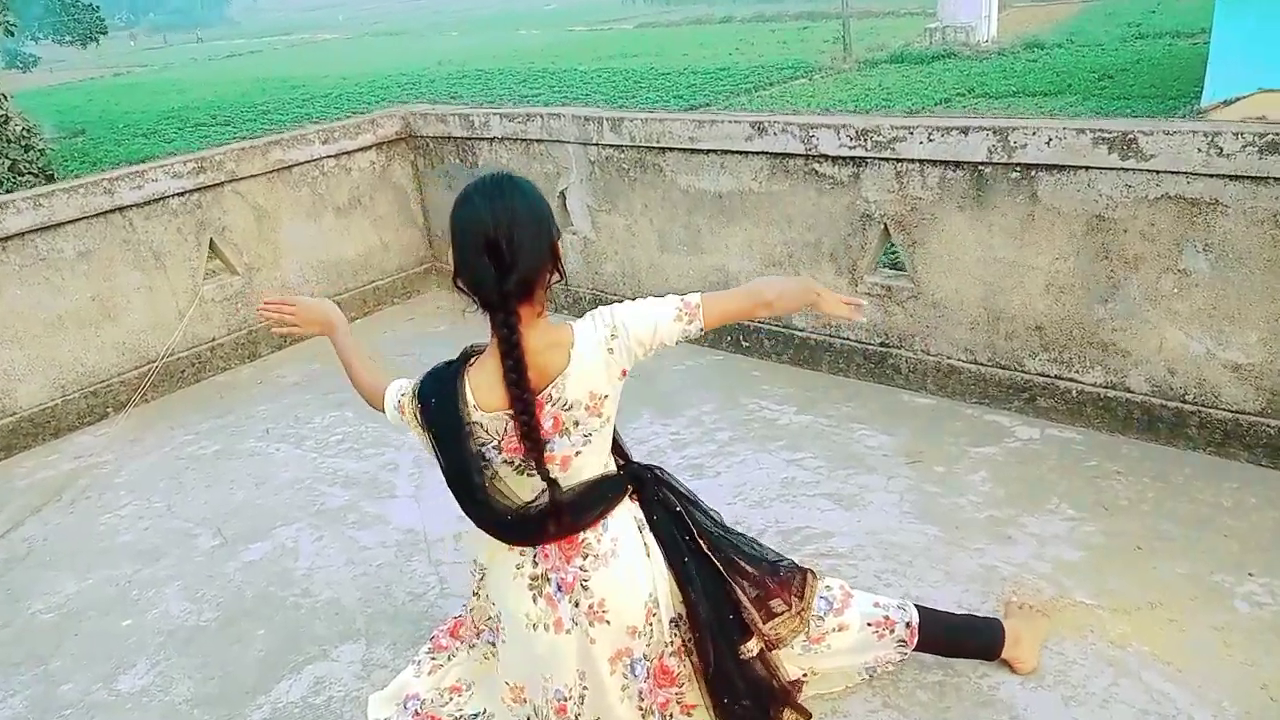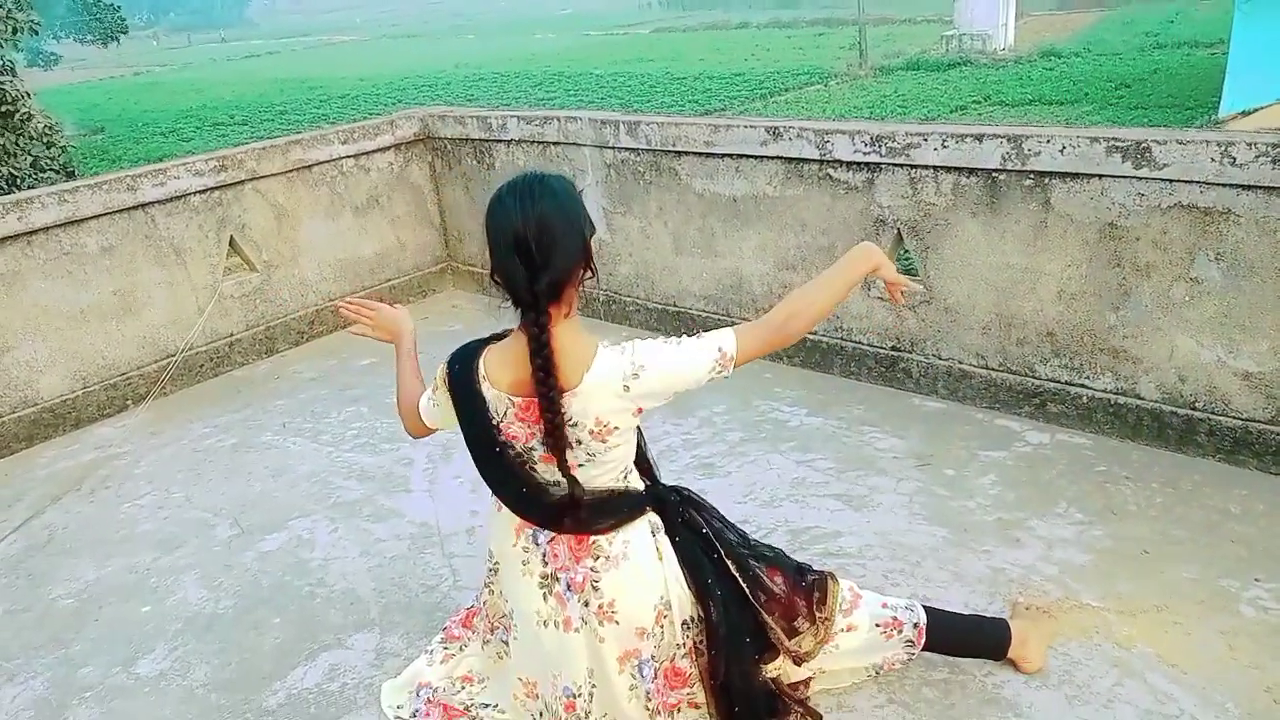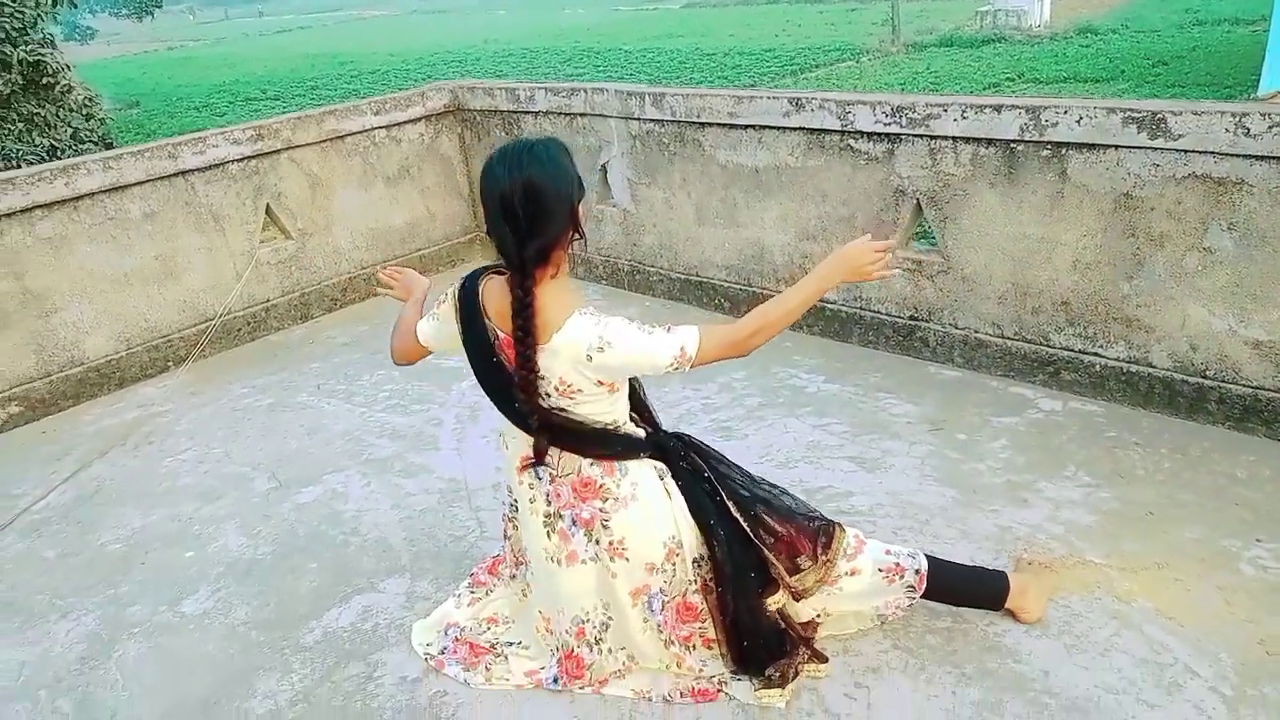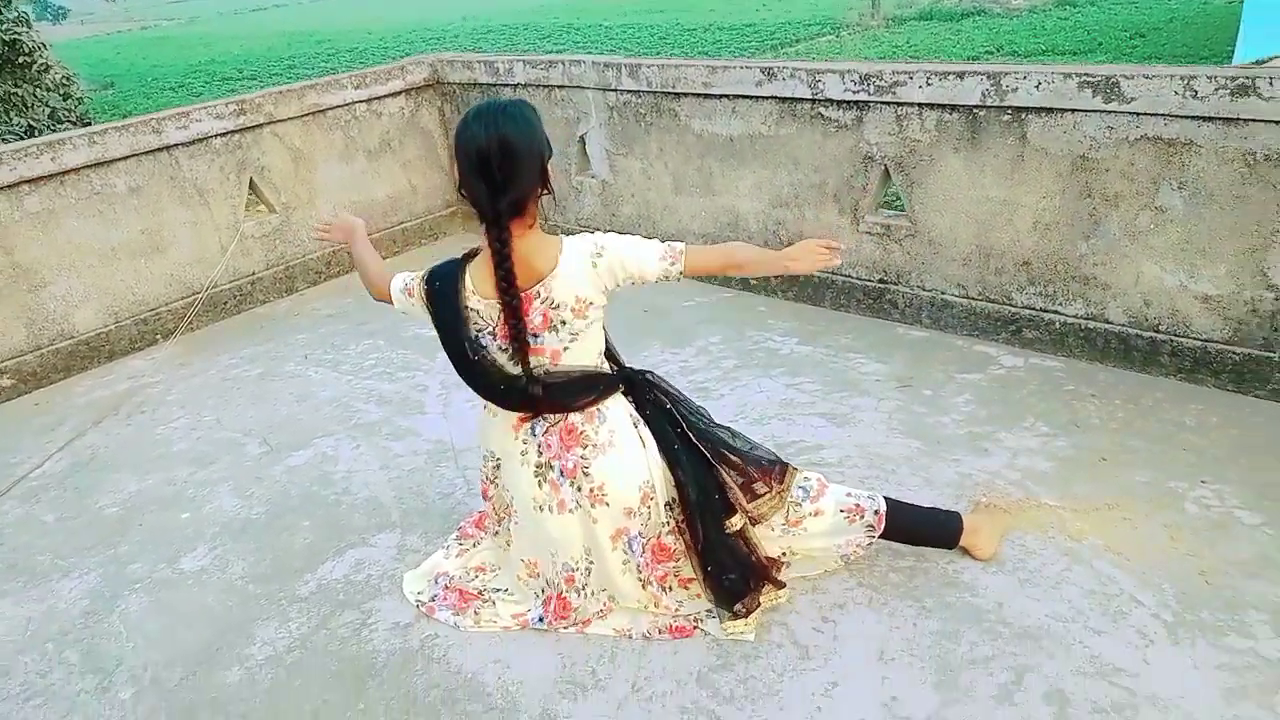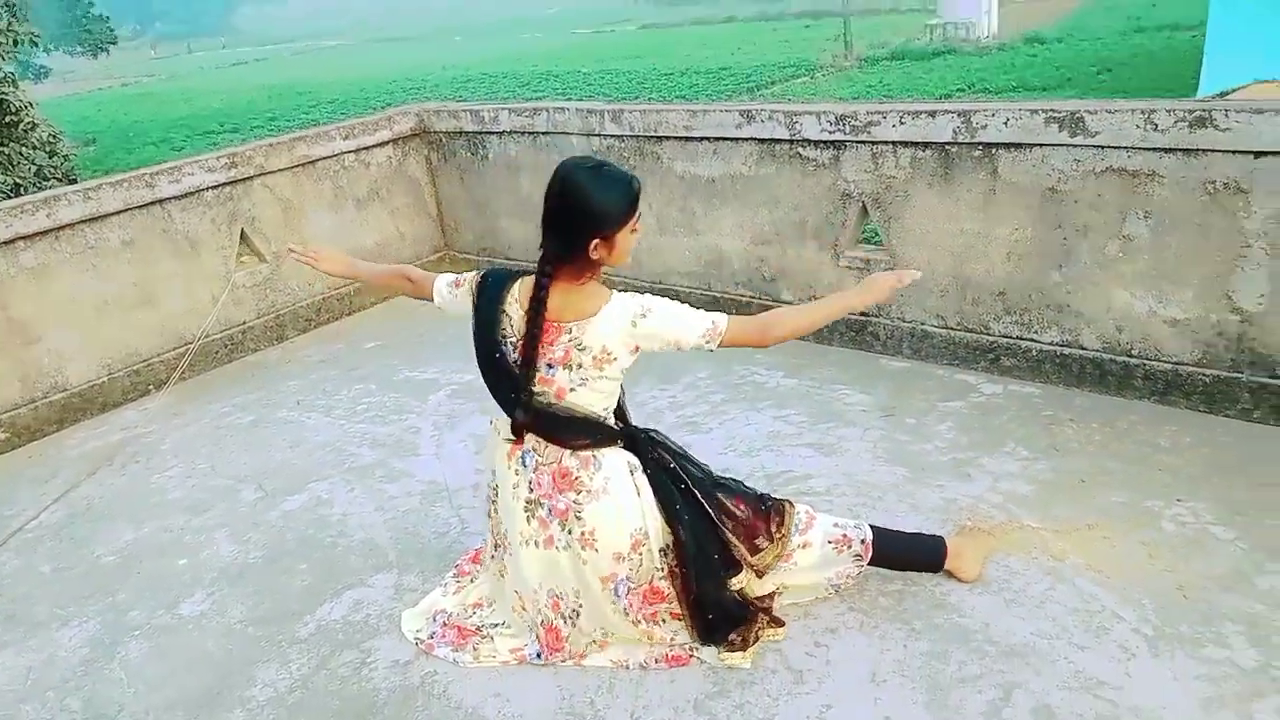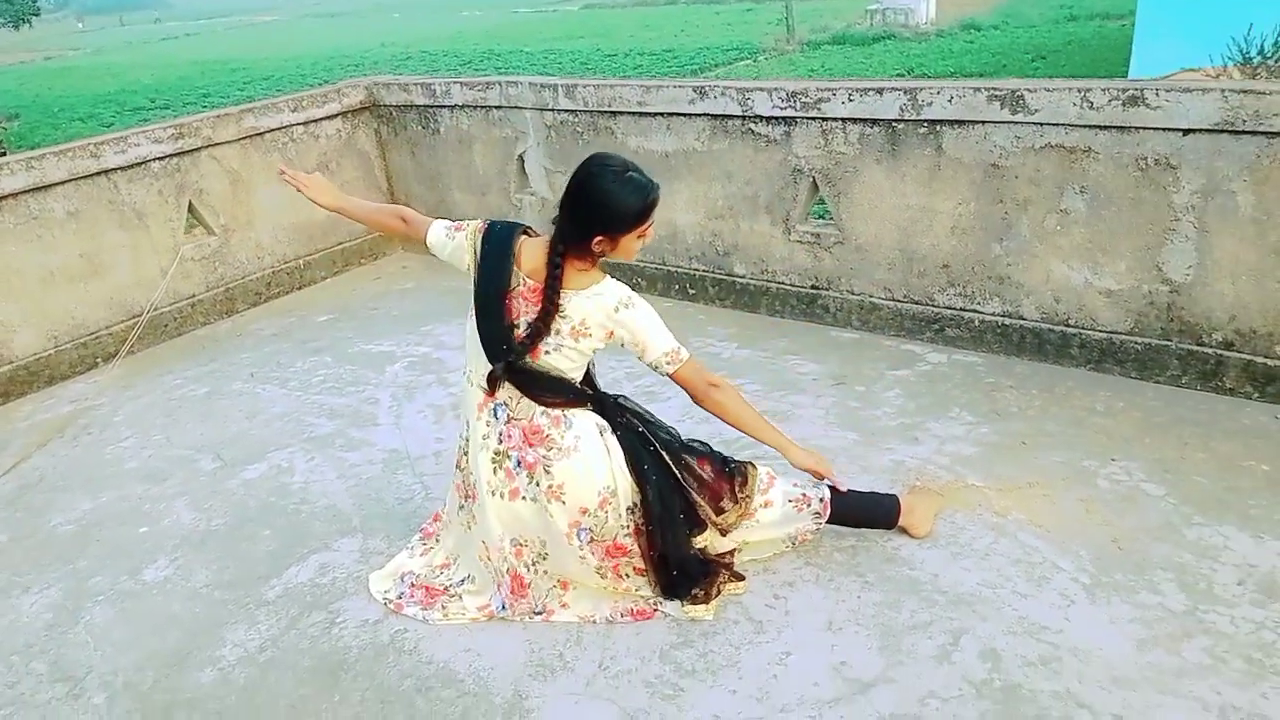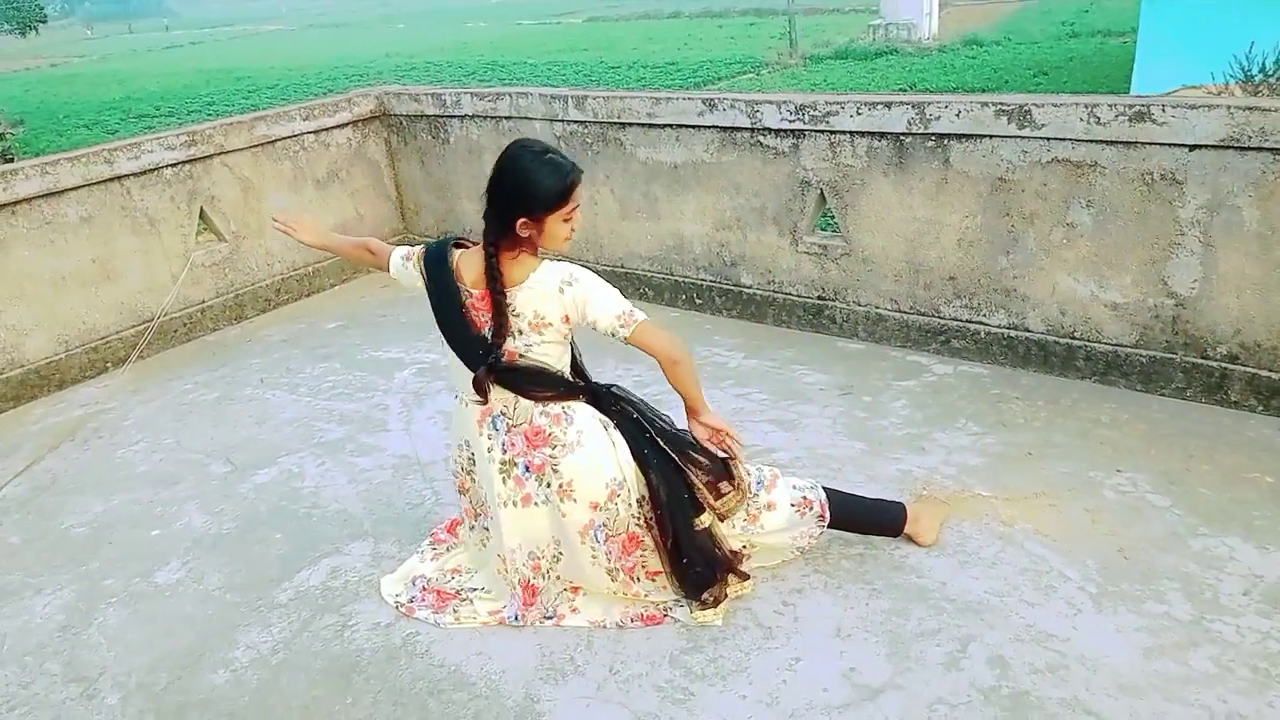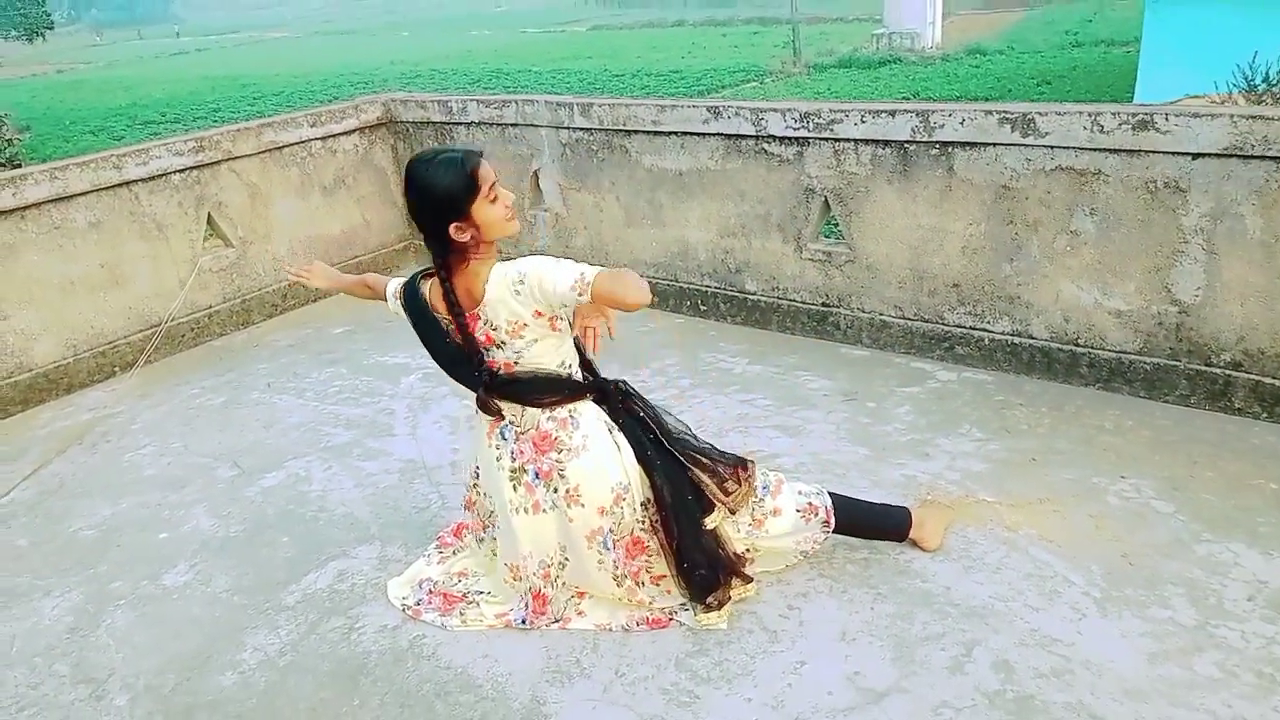
dt=0.4s
person 1, frame 1
left shoulder: (448, 393)
right shoulder: (603, 340)
left elbow: (378, 392)
right elbow: (745, 299)
left wrist: (332, 323)
right wrist: (814, 292)
left hip: (523, 595)
right hip: (613, 572)
right knee: (782, 603)
person 1, frame 2
left shoulder: (472, 370)
right shoulder: (622, 372)
left elbow: (414, 421)
right elbow: (775, 332)
left wrist: (402, 338)
right wrist: (861, 260)
left hip: (536, 585)
right hip: (626, 576)
right knee: (795, 603)
person 1, frame 3
left shoulder: (473, 300)
right shoulder: (595, 340)
left elbow: (403, 348)
right elbow: (738, 338)
left wrist: (415, 294)
right wrist: (836, 269)
left hip: (550, 527)
right hip: (632, 515)
right knee: (792, 547)
right ankle: (1006, 589)
person 1, frame 4
left shoulder: (452, 286)
right shoulder: (592, 257)
left elbow: (381, 287)
right elbow: (713, 259)
left wrist: (356, 236)
right wrist: (785, 258)
left hip: (531, 477)
right hip: (613, 458)
right knee: (764, 494)
right ankle: (957, 528)
person 1, frame 5
left shoulder: (498, 296)
right shoulder: (632, 318)
left elbow: (419, 280)
right elbow: (758, 332)
left wrist: (342, 264)
right wrist: (858, 294)
left hip: (529, 510)
right hip: (604, 504)
right knee: (765, 526)
right ankle: (940, 553)
person 1, frame 6
left shoulder: (492, 245)
right shoulder: (614, 306)
left elbow: (407, 221)
right elbow: (704, 384)
left wrist: (333, 196)
right wrist: (790, 448)
left hip: (494, 462)
right hip: (569, 464)
right knee: (723, 487)
right ankle: (894, 509)
person 1, frame 7
left shoulder: (440, 265)
right shoulder: (563, 285)
left elbow: (379, 252)
right elbow: (670, 352)
left wrist: (321, 236)
right wrist: (700, 413)
left hip: (500, 467)
right hip: (573, 457)
right knee: (727, 483)
right ankle: (901, 518)
person 1, frame 8
left shoulder: (422, 295)
right shoulder: (524, 281)
left elbow: (378, 285)
right elbow: (635, 293)
left wrist: (334, 279)
right wrist: (593, 304)
left hip: (514, 469)
right hip: (586, 456)
right knee: (725, 490)
right ankle: (907, 523)
